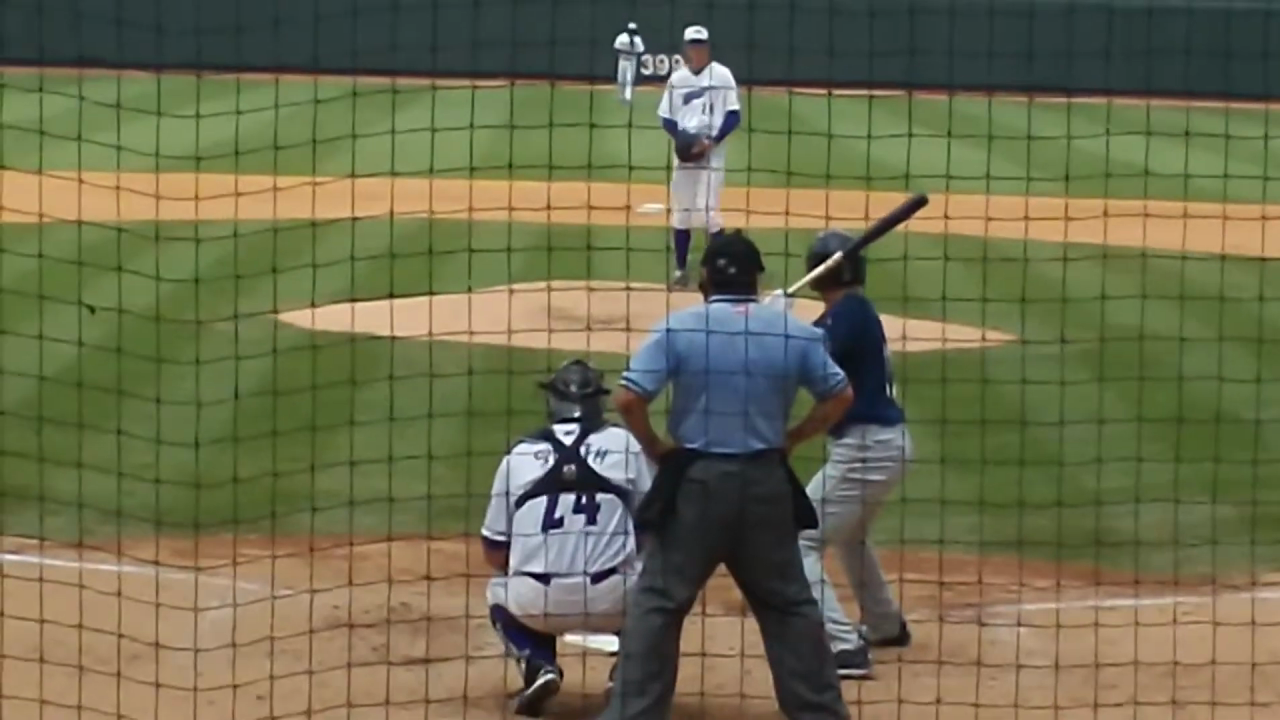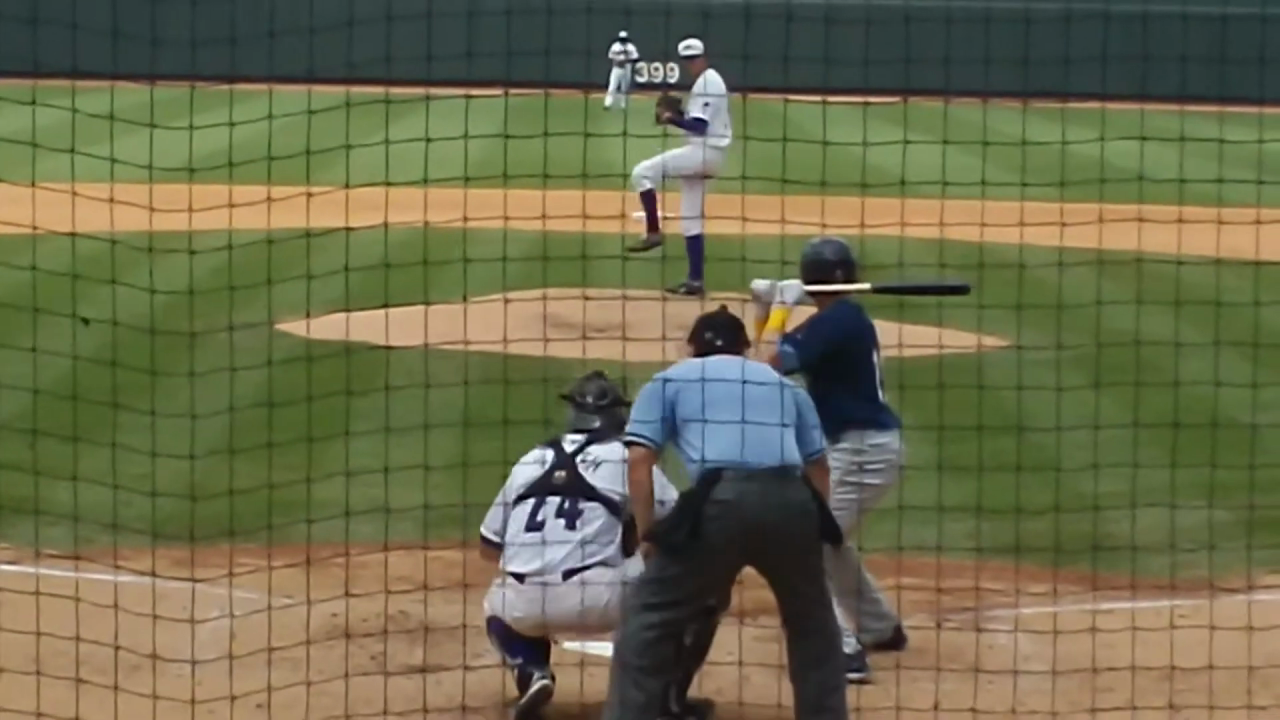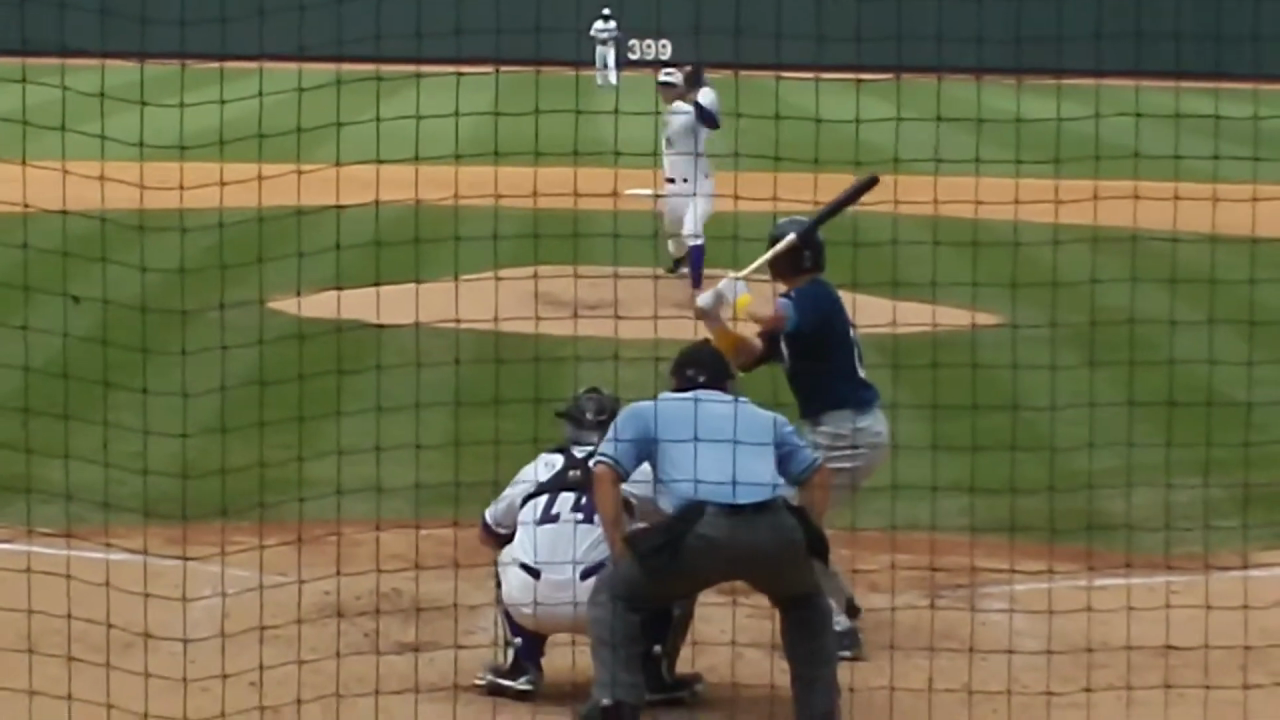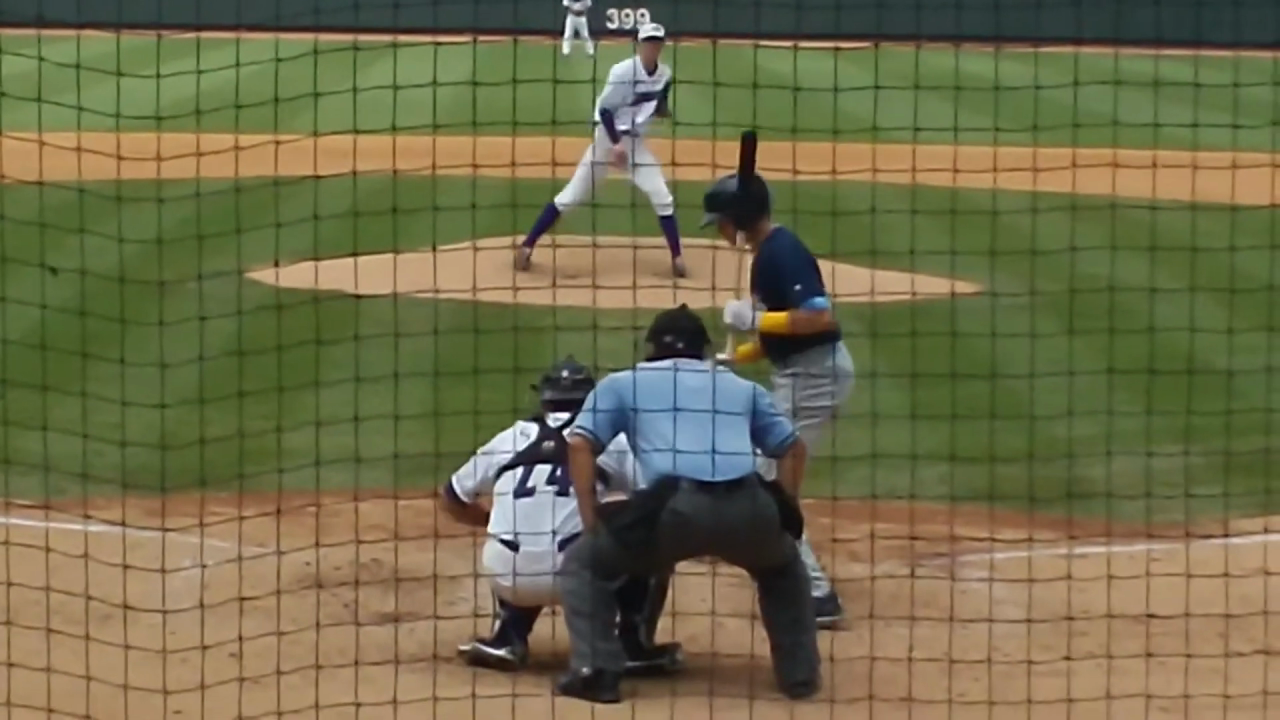
dt=1s
person 1, frame 1
left shoulder: (846, 313)
right shoulder: (857, 311)
left hip: (863, 447)
right hip: (882, 440)
left knee: (799, 540)
right knee: (849, 535)
left ankle: (845, 648)
right ankle: (886, 625)
person 1, frame 2
left shoulder: (834, 321)
right shoulder: (848, 318)
left elbow: (768, 365)
right elbow: (780, 360)
left wrist: (779, 310)
right wrist: (768, 309)
left hip: (859, 451)
right hip: (869, 446)
left ankle: (845, 654)
right ankle: (881, 628)
person 1, frame 3
left shoulder: (813, 295)
right shoulder: (807, 301)
left elbow: (773, 319)
right elbow: (748, 356)
left wrist: (738, 298)
right wrist: (714, 320)
left hip: (845, 432)
right hip: (846, 427)
left ankle: (838, 632)
right ankle: (835, 599)
person 1, frame 4
left shoulder: (782, 251)
right shoulder: (764, 253)
left elbow: (821, 316)
left wrist: (754, 321)
right wrist: (736, 356)
left hip: (813, 375)
right hip: (798, 374)
left knee: (765, 484)
right knee: (767, 473)
left ankle: (818, 597)
person 2, frame 1
left shoulder: (677, 328)
right shoulder: (796, 332)
left elbow: (627, 399)
right elbow: (840, 396)
left wrist: (656, 447)
right wrist: (790, 438)
left hip: (697, 481)
right hip: (766, 481)
left knee: (657, 602)
right knee: (790, 603)
person 2, frame 2
left shoulder: (669, 379)
right shoulder: (784, 384)
left elbow: (639, 458)
right elbow: (817, 465)
left wrist: (649, 533)
right wrist: (808, 518)
left hip: (721, 500)
right hip: (790, 499)
left knee: (650, 610)
right knee: (812, 617)
person 2, frame 3
left shoulder: (645, 412)
right shoulder: (765, 417)
left elbow: (604, 475)
right elbow: (816, 477)
left wrist: (620, 553)
right wrist: (804, 544)
left hip: (704, 532)
right hip: (775, 533)
left knee: (613, 593)
right knee: (805, 600)
person 2, frame 4
left shoulder: (622, 383)
right shoulder: (741, 385)
left elbow: (579, 445)
right elbow: (793, 449)
left wrist: (592, 527)
right wrist: (780, 516)
left hip: (677, 507)
right hip: (748, 510)
left knee: (584, 562)
right knee: (784, 566)
left ankle: (595, 671)
right ankle: (799, 674)
person 3, frame 1
left shoulder: (519, 454)
right shoulder: (623, 443)
left elbow: (494, 555)
left hip: (535, 602)
right hip: (610, 598)
left knee: (500, 593)
left ankle: (538, 666)
person 3, frame 2
left shoulder: (530, 460)
right shoulder: (623, 457)
left elbow: (490, 548)
right wrist: (634, 543)
left hip: (523, 606)
right hip: (593, 599)
left knee: (499, 605)
left ankle: (531, 672)
person 3, frame 3
left shoulder: (537, 467)
right shoulder: (634, 469)
left elbow: (490, 534)
left hip: (527, 603)
left ankle: (521, 668)
right ankle: (655, 674)
person 3, frame 4
left shoulder: (510, 437)
right shoulder: (612, 437)
left elbow: (452, 501)
left hip: (505, 574)
left ankle: (506, 639)
right ankle: (634, 644)
person 4, frame 1
left shoulder: (721, 74)
right shoulder: (676, 78)
left elbow: (734, 115)
right elbow: (666, 118)
left wrist: (713, 141)
right wrist: (681, 138)
left hip: (712, 152)
left knee: (706, 211)
right knee: (680, 214)
right ankle: (681, 270)
person 4, frame 2
left shoulder: (708, 82)
right shoulder: (707, 81)
left elbow: (698, 125)
left wrist: (672, 119)
right wrist: (675, 118)
left hip: (705, 152)
right hip: (705, 153)
left knee: (642, 172)
right knee: (691, 217)
left ankle: (654, 232)
right ankle: (695, 279)
person 4, frame 3
left shoulder: (689, 110)
right shoulder: (674, 112)
left elbow: (713, 121)
left hip: (697, 184)
right hip: (675, 187)
left knee: (692, 231)
right knee: (674, 234)
left ankle: (696, 288)
right ankle: (681, 260)
person 4, frame 4
left shoulder: (665, 73)
right shoulder: (623, 70)
right elbow: (604, 110)
left wrist: (662, 110)
right wrist: (614, 143)
left hip: (636, 144)
right hip: (607, 141)
left knee: (663, 199)
right knee: (570, 196)
left ankle: (677, 256)
right ankle: (528, 244)
